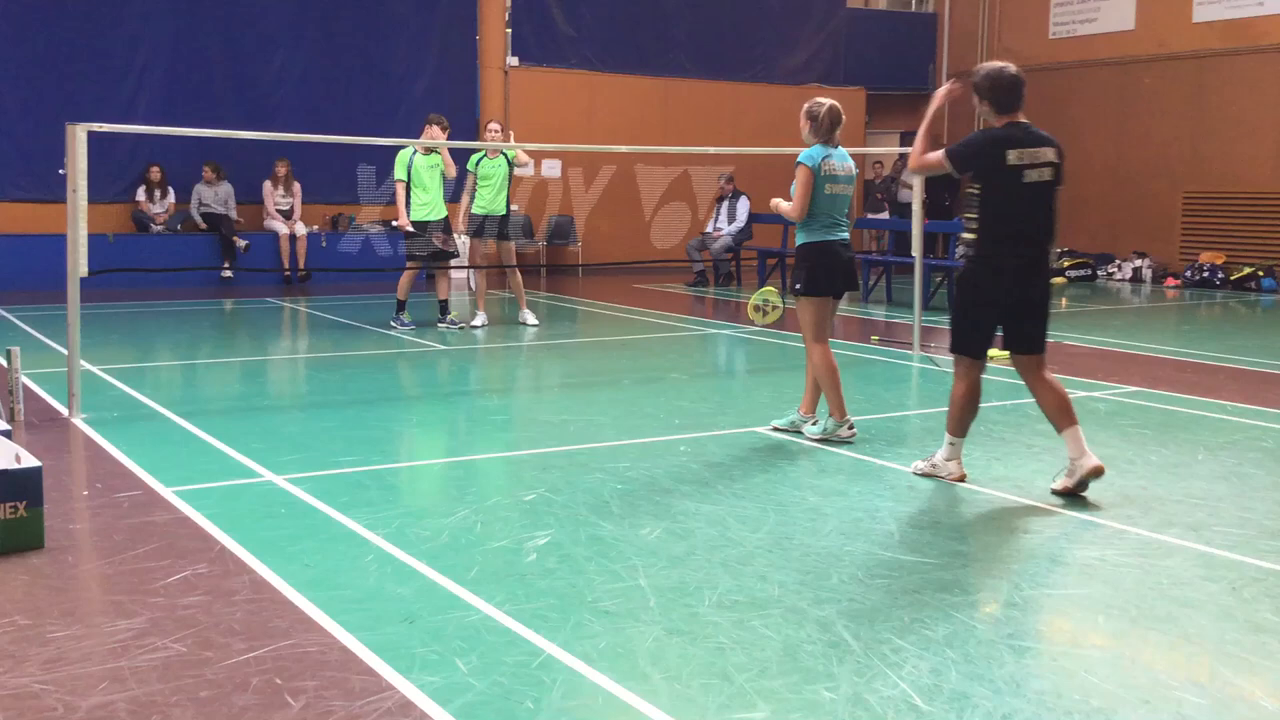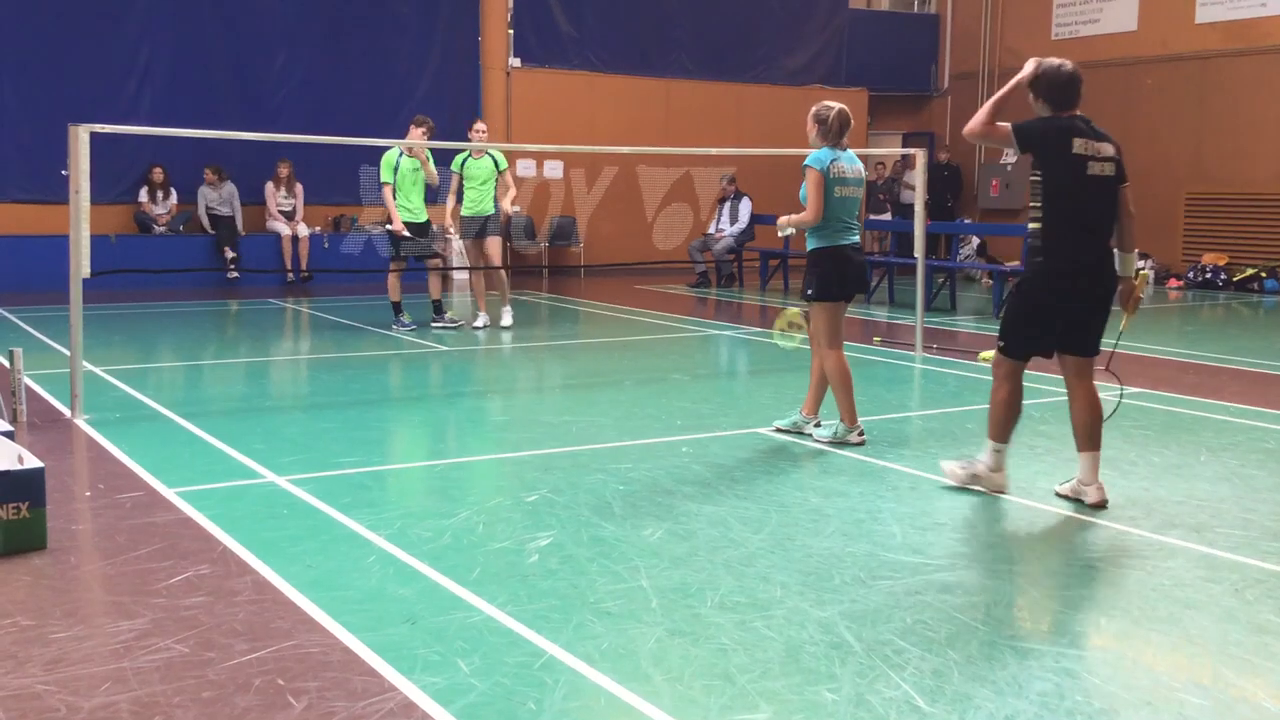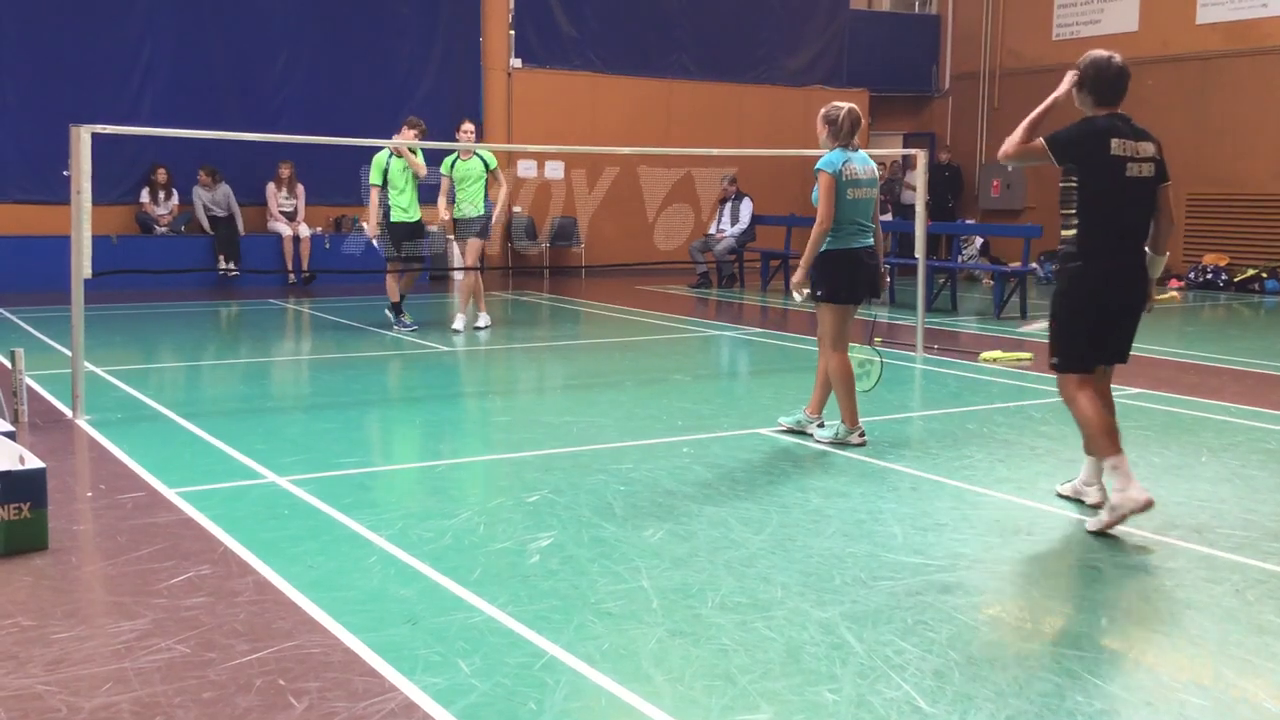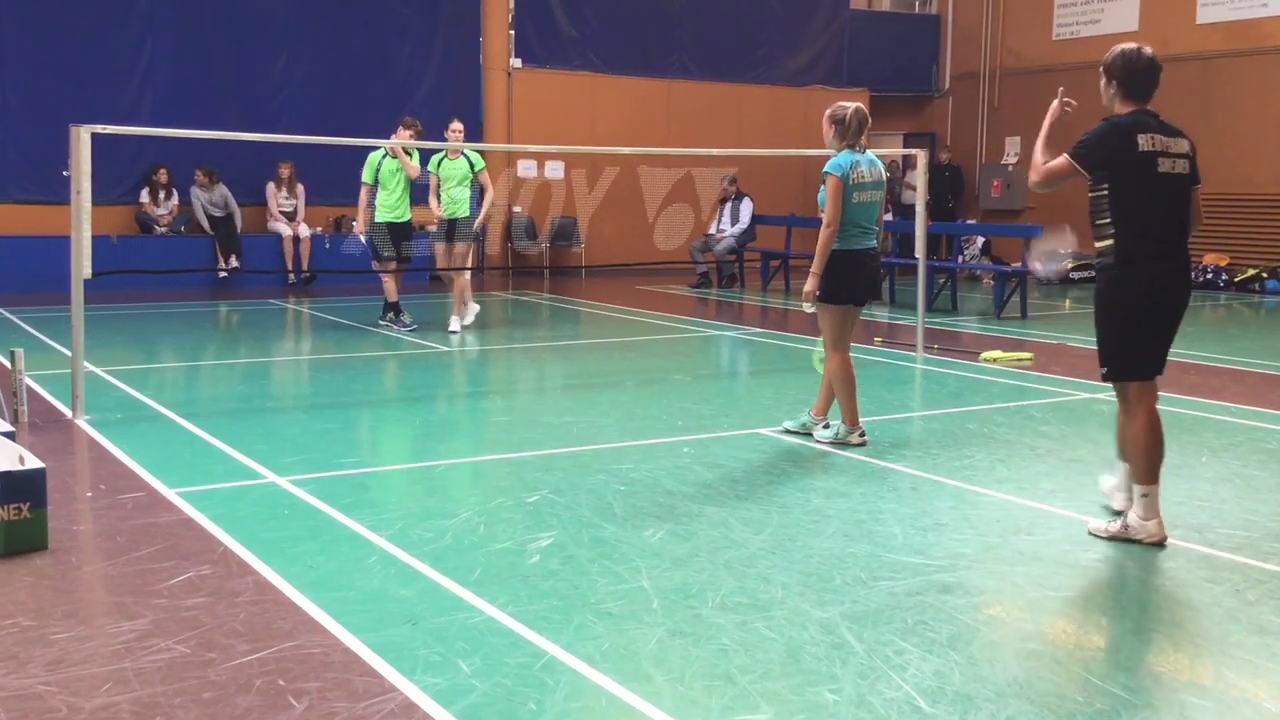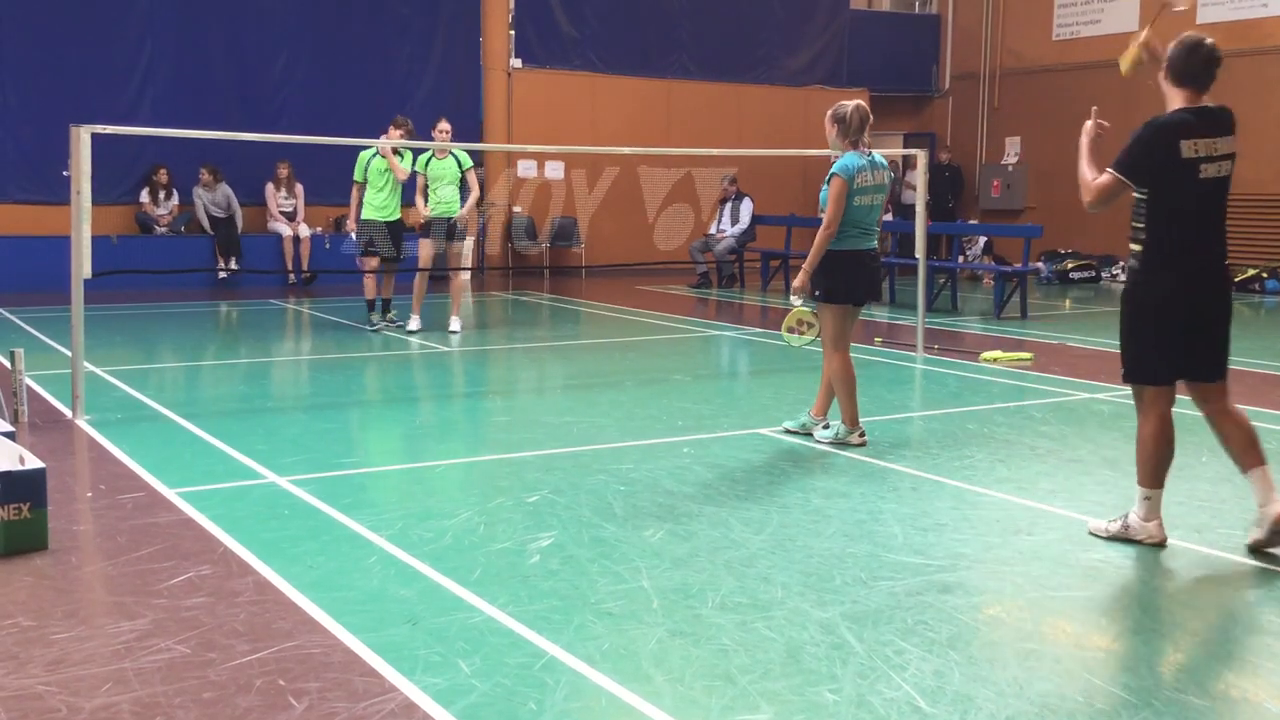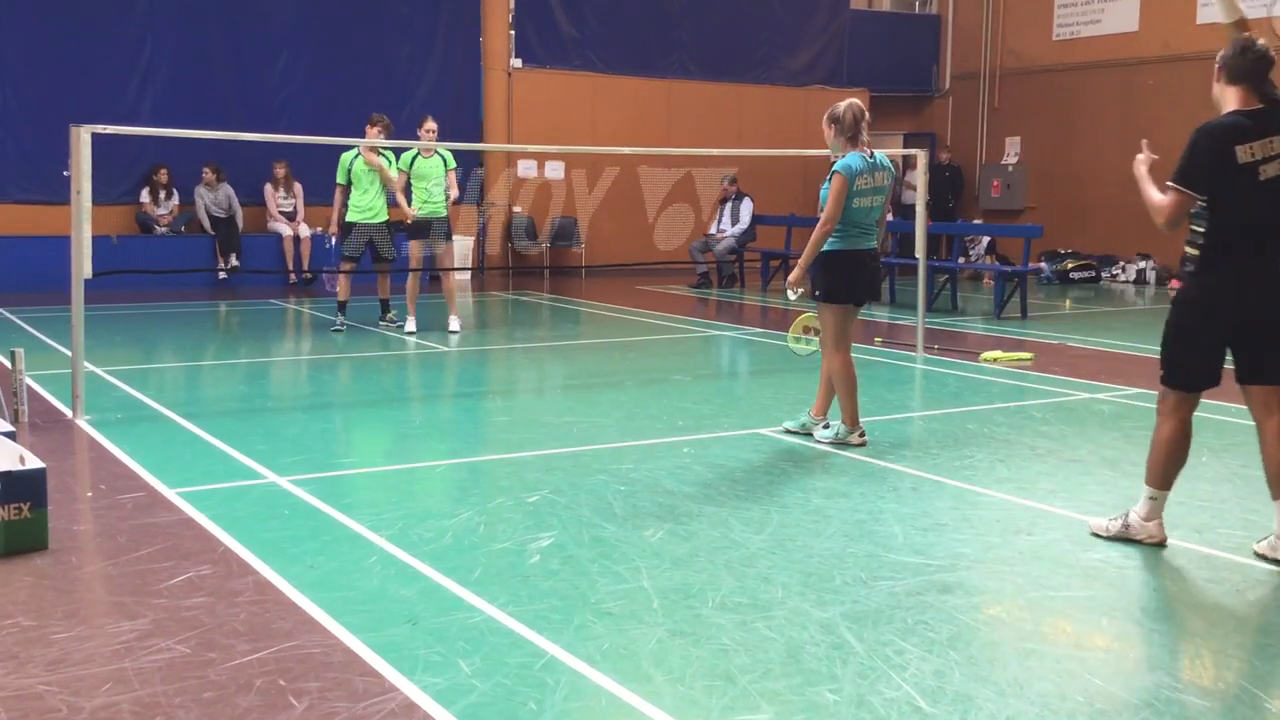
dt=0.3s
person 1, frame 1
left shoulder: (987, 143)
right shoulder: (1047, 146)
left elbow: (917, 164)
right elbow: (1047, 212)
left wrist: (934, 109)
left hip: (986, 274)
right hip: (1033, 274)
left knee: (968, 369)
right knee: (1034, 370)
left ankle: (948, 459)
right ankle: (1081, 459)
person 1, frame 2
left shoulder: (1049, 131)
right shoulder: (1107, 144)
left elbow: (975, 131)
right elbow: (1125, 216)
left wrist: (1017, 80)
right wrist: (1127, 272)
left hip: (1049, 273)
right hip: (1095, 275)
left knee: (1007, 368)
right knee: (1079, 375)
left ankle: (990, 467)
right ankle: (1088, 481)
person 1, frame 3
left shoulder: (1087, 133)
right shoulder: (1148, 142)
left elbow: (1011, 151)
right elbow: (1166, 217)
left wrist: (1052, 100)
right wrist: (1151, 271)
left hip: (1085, 276)
right hip: (1129, 278)
left knee: (1076, 385)
right knee: (1096, 380)
left ankle: (1125, 488)
right ankle: (1091, 481)
person 1, frame 4
left shoulder: (1112, 133)
right shoulder: (1180, 139)
left elbow: (1040, 178)
right elbow: (1194, 217)
left wrist: (1050, 120)
left hip: (1127, 281)
right hip: (1173, 280)
left knee: (1137, 394)
right knee: (1134, 387)
left ankle: (1145, 517)
right ankle: (1128, 486)
person 1, frame 5
left shoulder: (1157, 132)
right shoulder: (1223, 123)
left elbow: (1092, 195)
left wrist: (1086, 141)
right wrist: (1161, 55)
left hip: (1158, 284)
right hip: (1211, 283)
left knee: (1153, 402)
right knee: (1213, 396)
left ankle: (1146, 520)
person 1, frame 6
left shoulder: (1212, 137)
left elbow: (1167, 216)
left wrist: (1142, 174)
left hip: (1212, 291)
left knee: (1177, 405)
left ankle: (1146, 519)
person 2, frame 1
left shoulder: (810, 157)
right shoulder: (846, 160)
left elbow: (797, 212)
left wrist: (778, 205)
left hip: (816, 254)
right hip: (841, 252)
left knee: (817, 342)
right knee: (815, 339)
left ankle: (840, 420)
right ankle: (806, 414)
person 2, frame 2
left shoulder: (818, 160)
right shoulder: (855, 162)
left elbow: (813, 217)
left wrist: (788, 220)
left hip: (827, 258)
right hip: (852, 255)
left knee: (830, 346)
right knee: (819, 340)
left ankle: (850, 425)
right ankle: (808, 415)
person 2, frame 3
left shoulder: (830, 163)
right shoulder: (868, 163)
left elbow: (824, 223)
right elbow: (875, 221)
left wrist: (803, 266)
right wrist: (879, 263)
left hip: (839, 260)
right hip: (864, 258)
left knee: (835, 347)
right knee: (828, 342)
left ankle: (851, 427)
right ankle: (812, 415)
person 2, frame 4
left shoulder: (838, 165)
right shoulder: (876, 165)
left elbow: (831, 226)
right elbow: (878, 222)
left wrist: (814, 274)
left hip: (841, 262)
right hip: (867, 261)
left knee: (835, 349)
right knee: (835, 345)
left ankle: (851, 427)
right ankle: (817, 417)
person 2, frame 5
left shoulder: (844, 167)
right shoulder: (881, 165)
left elbow: (830, 227)
left wrist: (805, 271)
left hip: (839, 263)
right hip: (867, 261)
left knee: (837, 349)
right knee: (834, 345)
left ankle: (851, 427)
right ankle: (817, 416)
person 2, frame 6
left shoulder: (845, 167)
right shoulder: (884, 165)
left elbow: (827, 224)
left wrist: (801, 266)
left hip: (838, 262)
right hip: (865, 261)
left knee: (837, 348)
right knee: (832, 345)
left ankle: (851, 427)
right ankle: (817, 416)
person 3, frame 1
left shoulder: (440, 154)
right shoulder: (406, 155)
left elbow: (452, 174)
right elbow: (400, 188)
left wrist: (441, 145)
right wrist: (402, 216)
left hip: (440, 219)
right hip: (417, 220)
left knee: (443, 268)
right knee: (412, 268)
left ankle: (444, 315)
right ankle: (399, 314)
person 3, frame 2
left shoulder: (425, 155)
right shoulder: (391, 156)
left elbow: (434, 182)
right elbow: (387, 191)
left wrist: (422, 158)
right wrist: (395, 219)
left hip: (422, 220)
right hip: (403, 221)
left knee: (436, 265)
right knee: (397, 268)
left ankle: (439, 314)
right ankle: (398, 316)
person 3, frame 3
left shoulder: (415, 153)
right shoulder: (382, 158)
left elbow: (422, 172)
right elbow: (374, 192)
left wrist: (404, 150)
right wrist: (372, 223)
left hip: (415, 219)
right hip: (395, 220)
left knee: (414, 267)
right knee: (394, 268)
left ankle: (394, 306)
right ankle: (399, 315)
person 3, frame 4
left shoulder: (411, 154)
right shoulder: (376, 157)
left elbow: (414, 174)
right elbow: (365, 190)
left wrist: (399, 150)
right wrist: (360, 220)
left hip: (404, 220)
right hip: (382, 220)
left knee: (398, 269)
right knee: (388, 267)
left ankle: (387, 312)
right ankle: (398, 314)
person 3, frame 5
left shoulder: (405, 155)
right shoulder: (366, 156)
left elbow: (402, 176)
right elbow: (357, 189)
left wrist: (389, 152)
right wrist: (351, 218)
left hip: (393, 219)
right hip: (369, 218)
left knee: (390, 267)
right knee: (371, 265)
left ankle: (386, 312)
right ankle: (372, 313)
person 3, frame 6
left shoulder: (388, 157)
right shoulder: (348, 157)
left elbow: (396, 188)
right elbow: (340, 190)
left wrist: (378, 165)
right wrist: (334, 221)
left hip: (381, 221)
right hip: (354, 221)
left knee: (384, 268)
right knee: (347, 267)
left ankle: (386, 313)
right ankle: (340, 315)
person 4, frame 1
left shoulder: (508, 157)
right shoulder: (475, 159)
left elbow: (525, 161)
right elbow: (468, 191)
left wrist: (512, 144)
right wrist: (461, 216)
left hip: (501, 215)
right hip: (477, 215)
left knee: (511, 266)
right knee: (478, 266)
left ankle: (524, 311)
right ankle: (480, 313)
person 4, frame 2
left shoulder: (496, 157)
right shoulder: (460, 160)
left elbow: (512, 188)
right elbow: (453, 193)
left wrist: (507, 201)
right wrist: (448, 217)
left hip: (491, 215)
right hip: (468, 217)
left knee: (495, 266)
right knee: (475, 268)
left ankle: (506, 307)
right ankle: (482, 314)
person 4, frame 3
left shoulder: (485, 157)
right shoulder: (449, 162)
left elbow: (502, 186)
right elbow: (443, 195)
left wrist: (497, 211)
right wrist: (442, 211)
left hip: (480, 217)
right hip: (459, 218)
left knee: (469, 266)
right knee: (473, 269)
left ankle: (461, 315)
right ankle: (483, 314)
person 4, frame 4
left shoulder: (473, 158)
right shoulder: (436, 160)
left elbow: (489, 190)
right elbow: (432, 194)
left wrist: (481, 216)
right wrist: (435, 209)
left hip: (465, 218)
right hip: (444, 219)
left knee: (459, 269)
right knee: (443, 270)
left ankle: (456, 317)
right ankle: (469, 304)
person 4, frame 5
left shoulder: (461, 157)
right shoulder: (423, 159)
left elbow: (475, 190)
right elbow: (419, 193)
left wrist: (466, 210)
right wrist: (422, 210)
left hip: (454, 219)
right hip: (431, 219)
left knee: (455, 270)
right knee: (423, 269)
left ankle: (455, 317)
right ankle: (415, 316)
person 4, frame 6
left shoulder: (446, 156)
right shoulder: (407, 157)
left elbow: (454, 189)
left wrist: (453, 196)
left hip: (441, 217)
right hip: (418, 219)
left knee: (446, 270)
right knee: (415, 269)
left ankle: (453, 317)
right ankle: (411, 318)
